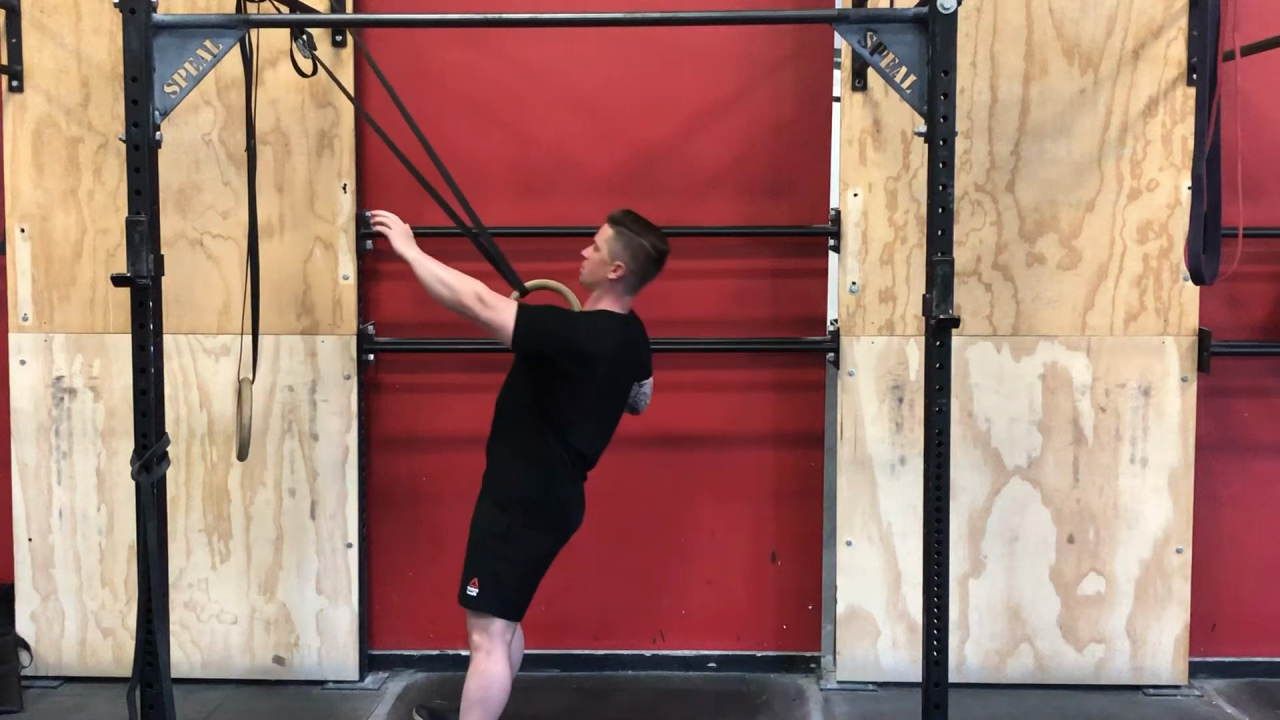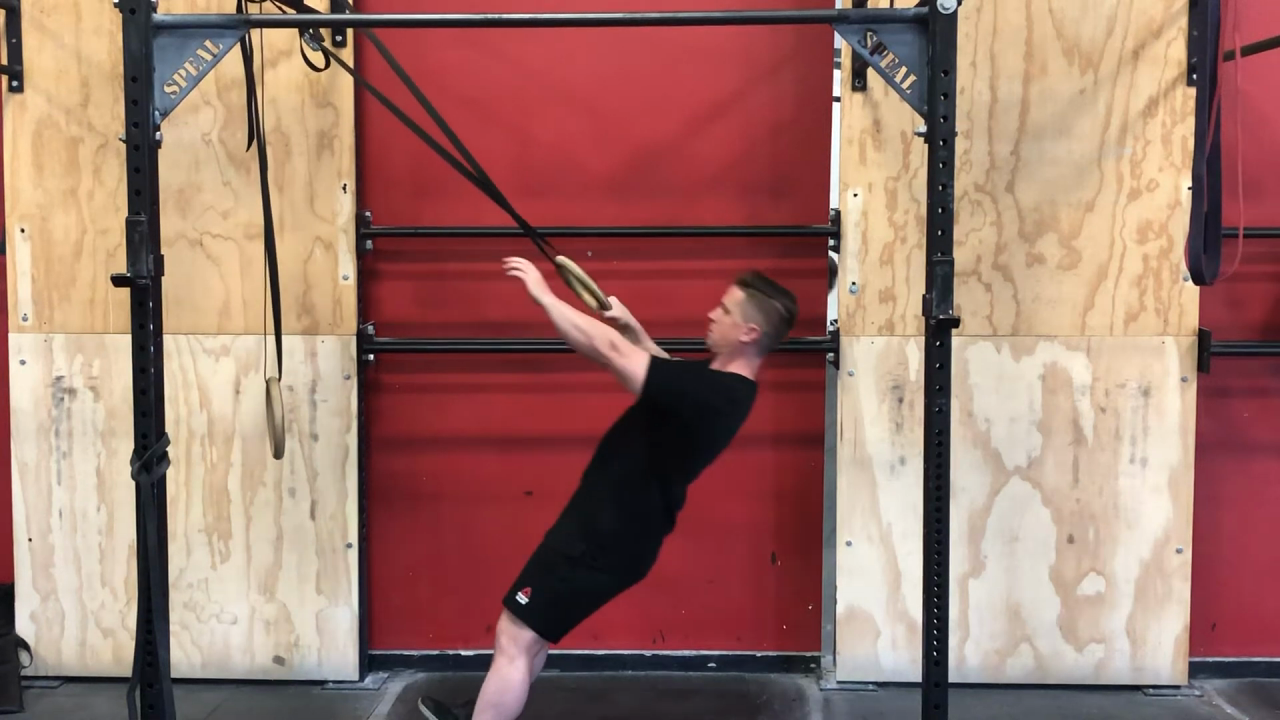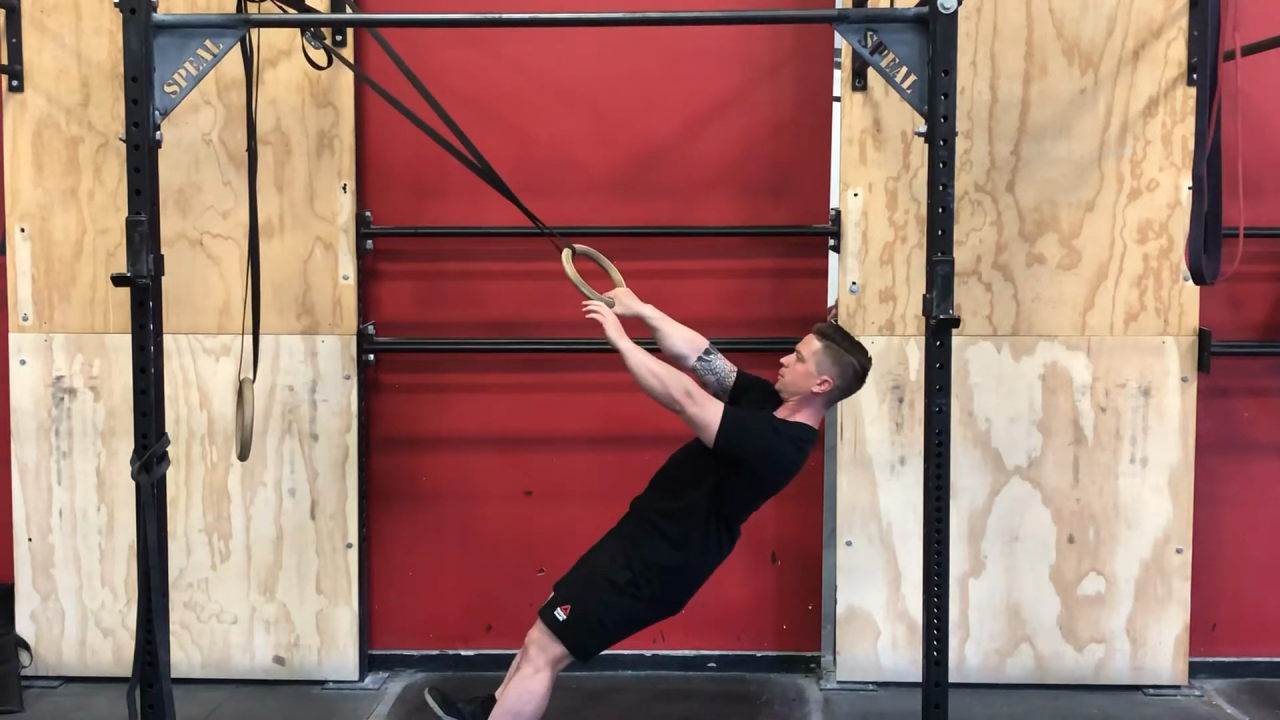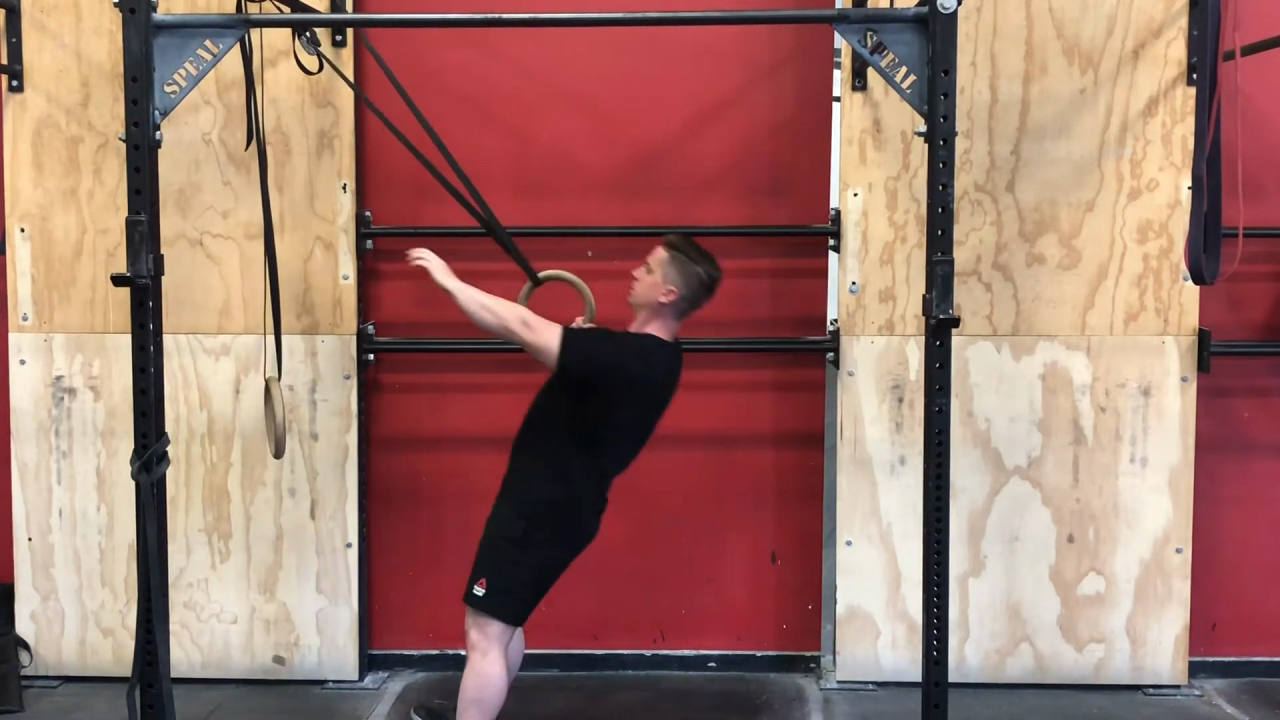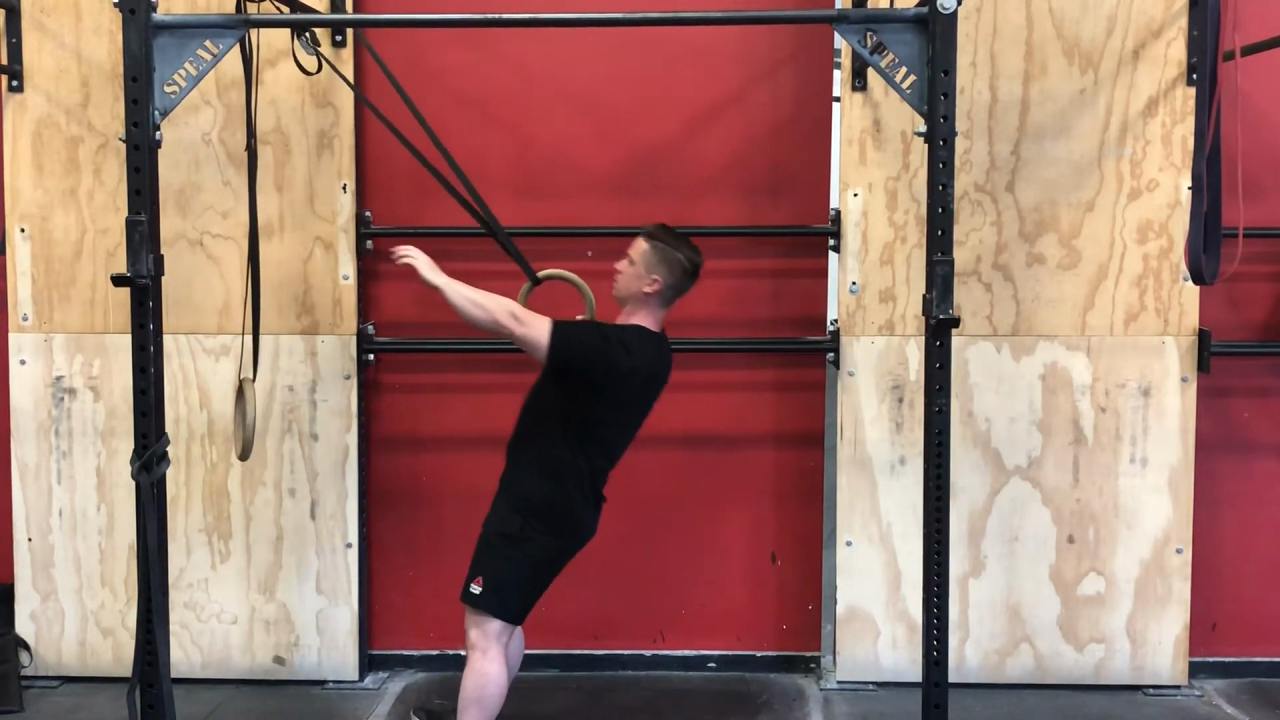
dt=1s
person 1, frame 1
left shoulder: (578, 336)
right shoulder: (627, 336)
left elbow: (477, 302)
right elbow: (639, 400)
left wrist: (409, 249)
left hip: (524, 501)
right hip: (543, 494)
left knee: (488, 632)
right knee: (502, 622)
person 1, frame 2
left shoulder: (710, 395)
right shoulder: (723, 383)
left elbow: (609, 351)
right elbow: (665, 372)
left wrist: (543, 294)
right wrist: (629, 324)
left hip: (606, 536)
right hip: (615, 524)
left knee: (515, 638)
right knee: (533, 626)
person 1, frame 3
left shoulder: (777, 444)
right shoulder: (768, 405)
left elbow: (684, 398)
right elbow: (698, 356)
left wrist: (620, 339)
right wrist: (640, 310)
left hip: (654, 564)
right hip: (645, 538)
left knee: (543, 650)
right knee: (550, 620)
person 1, frame 4
left shoulder: (628, 358)
right shoulder: (655, 354)
left elbow: (523, 328)
left wrist: (448, 279)
right wrist: (589, 340)
left hip: (542, 509)
right hip: (557, 501)
left knee: (486, 634)
right knee: (502, 623)
person 1, frame 5
left shoulder: (614, 349)
right shoulder: (645, 348)
left elbow: (511, 321)
left wrist: (437, 277)
right wrist: (583, 337)
left hip: (539, 507)
right hip: (559, 501)
left knee: (485, 632)
right knee: (503, 621)
